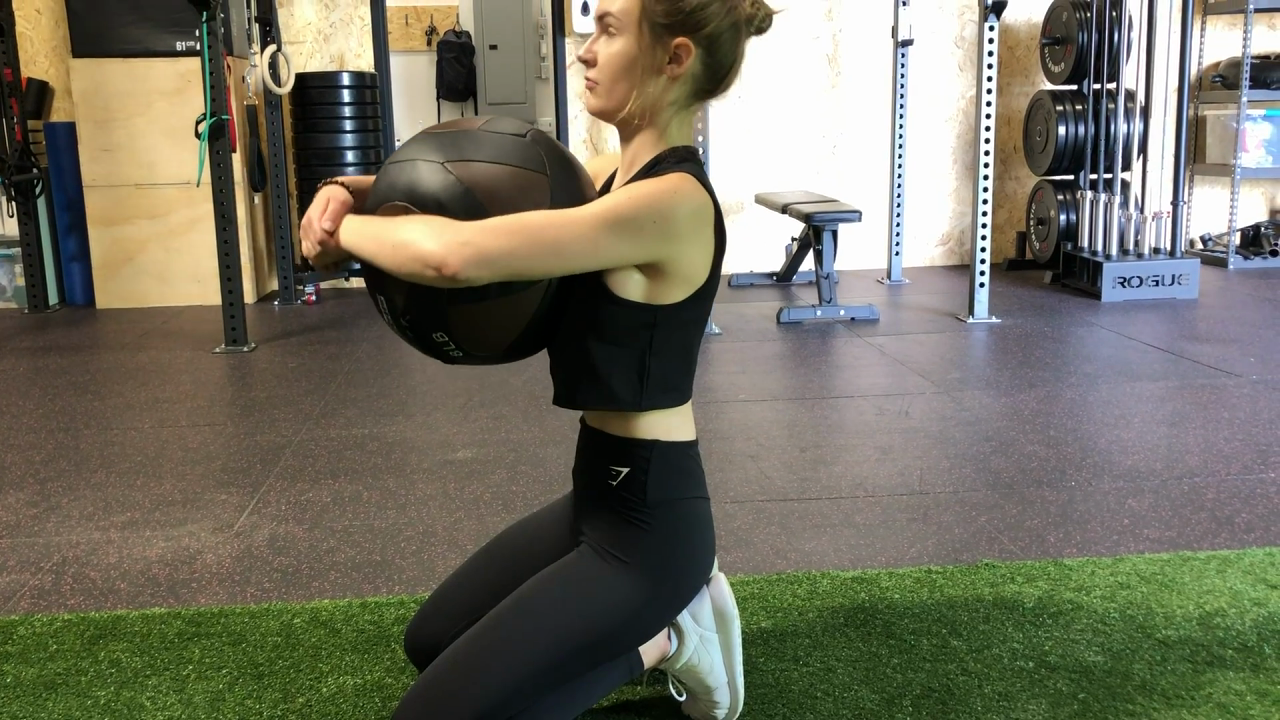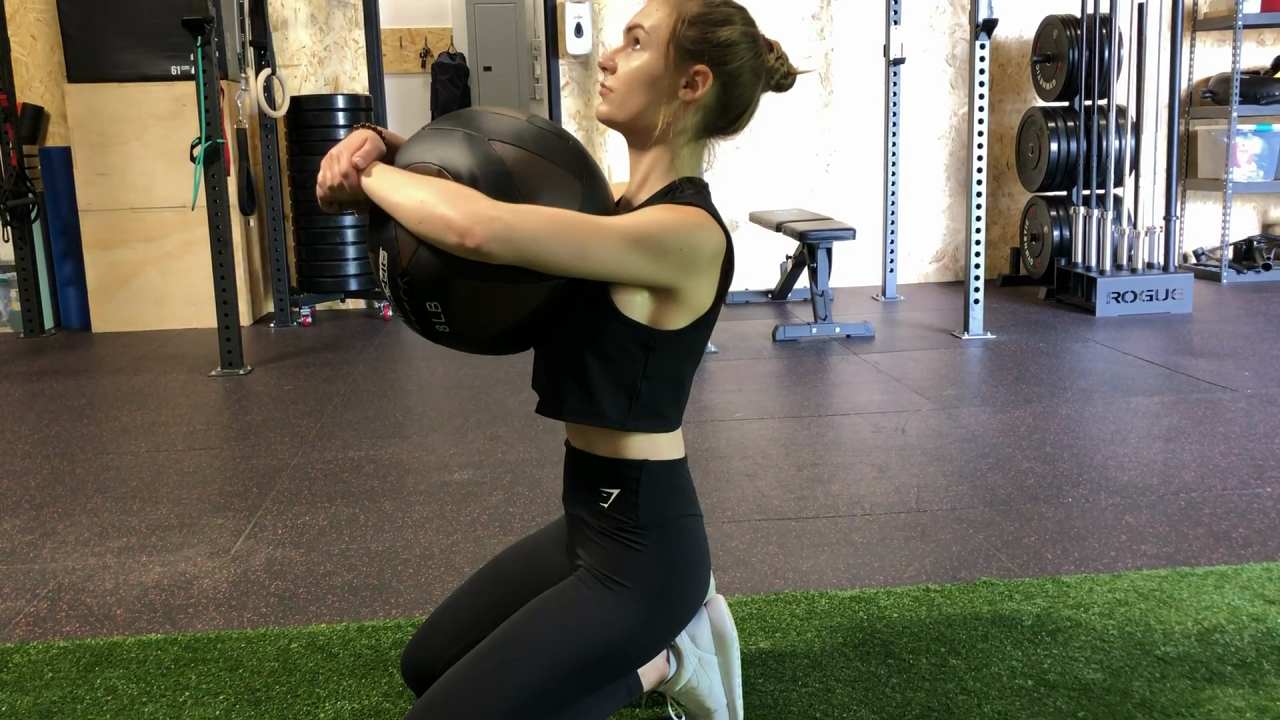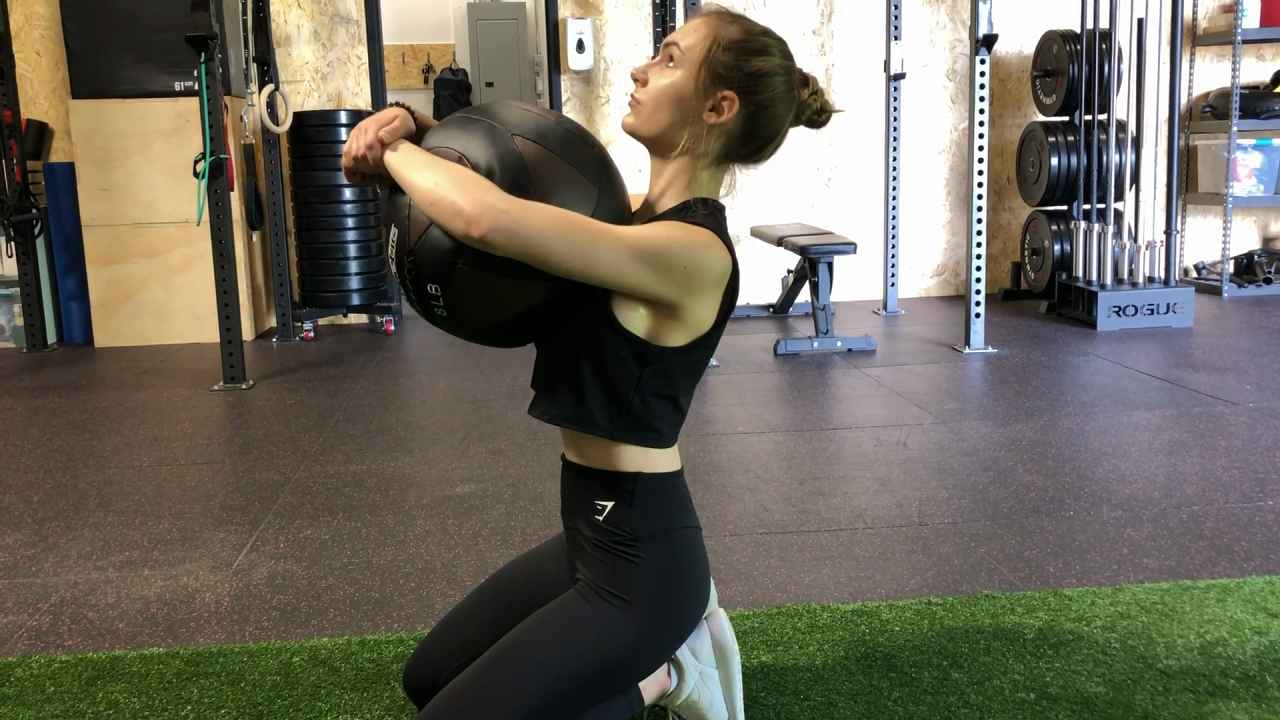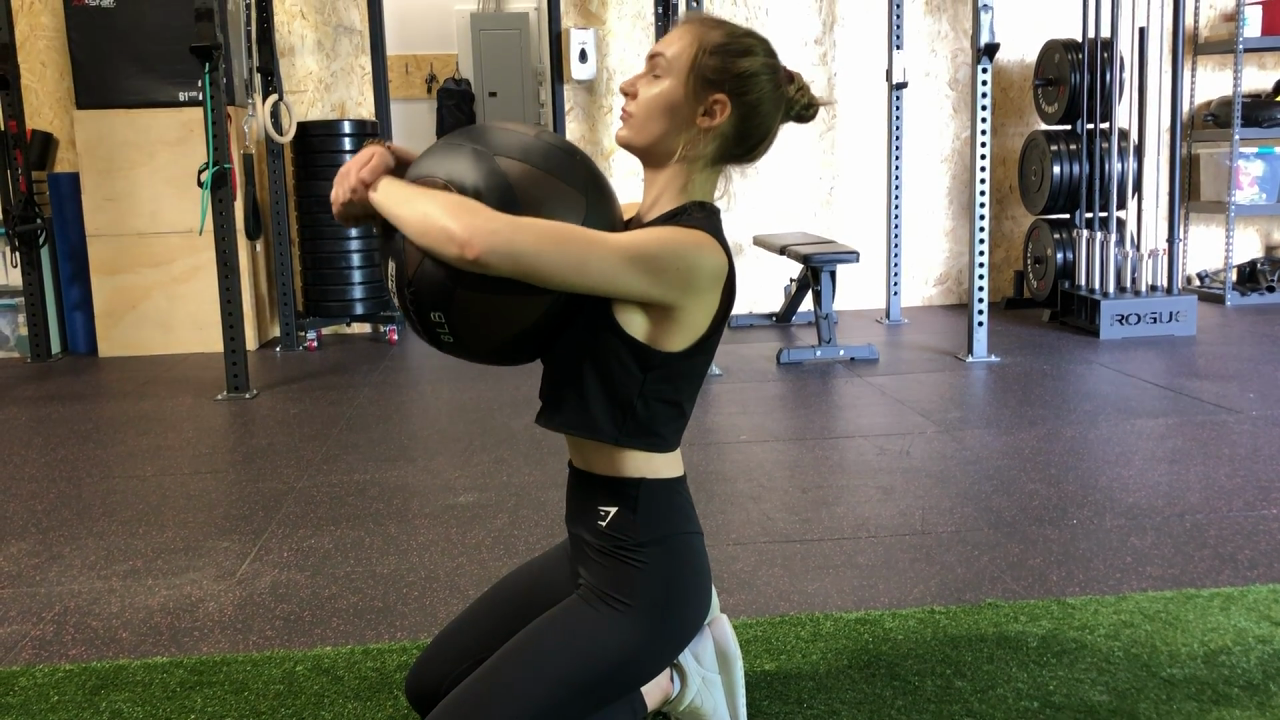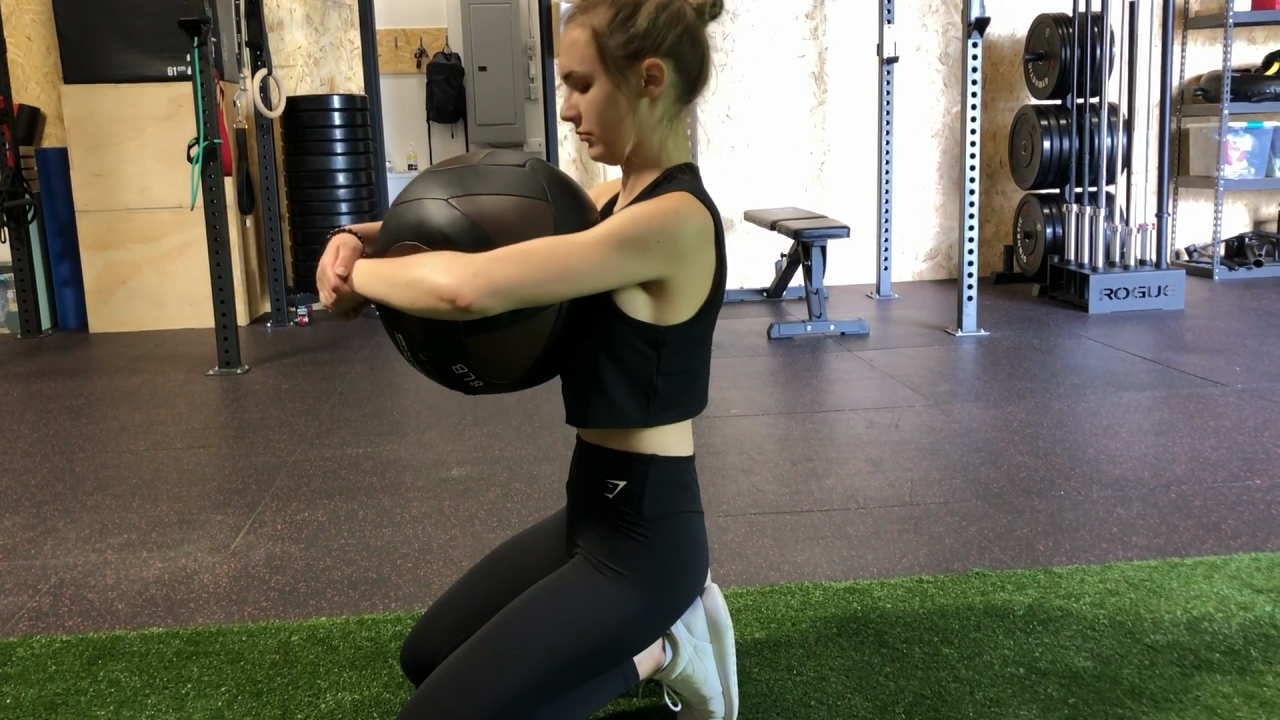
dt=1s
person 1, frame 1
left shoulder: (671, 200)
right shoulder: (619, 174)
left elbow: (456, 255)
left wrist: (347, 231)
right wrist: (349, 191)
left hip: (648, 518)
right hip: (603, 491)
right knee: (429, 642)
left ankle: (660, 639)
right ankle: (653, 620)
person 1, frame 2
left shoulder: (686, 231)
right shoulder: (628, 203)
left elbow: (478, 228)
left wrist: (370, 176)
right wrist: (379, 143)
left hip: (640, 544)
right hip: (594, 516)
left ankle: (660, 662)
right ankle: (656, 643)
person 1, frame 3
left shoulder: (692, 250)
right shoulder: (646, 215)
left elbow: (486, 219)
left wrist: (391, 152)
right wrist: (410, 123)
left hip: (639, 559)
right hip: (599, 530)
right ankle: (657, 656)
person 1, frame 4
left shoulder: (689, 253)
right shoulder: (644, 223)
left elbow: (480, 241)
right elbow: (502, 206)
left wrist: (377, 189)
right wrist: (395, 159)
left hip: (643, 563)
right hip: (601, 536)
right ankle: (663, 658)
person 1, frame 5
left shoulder: (674, 219)
right shoulder: (625, 197)
left elbow: (468, 288)
left wrist: (361, 275)
right wrist: (362, 238)
left hip: (642, 534)
right hip: (596, 507)
right knee: (424, 657)
left ankle: (654, 648)
right ankle: (651, 631)
